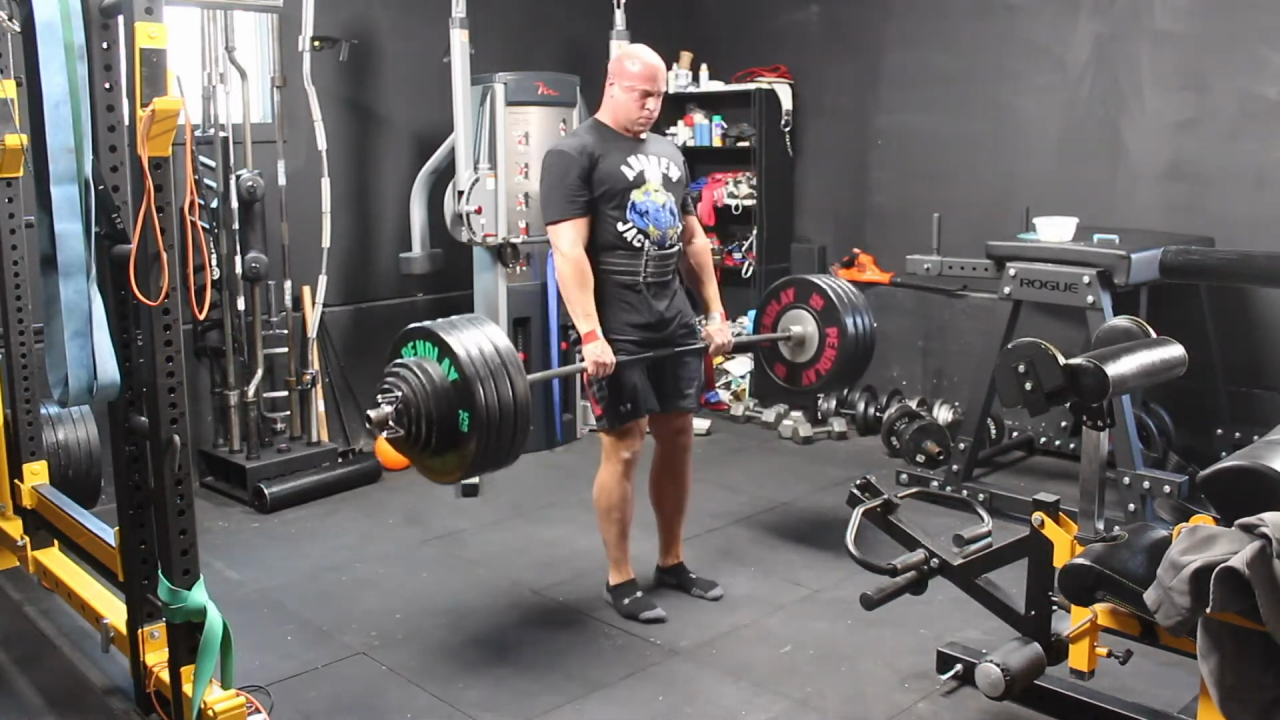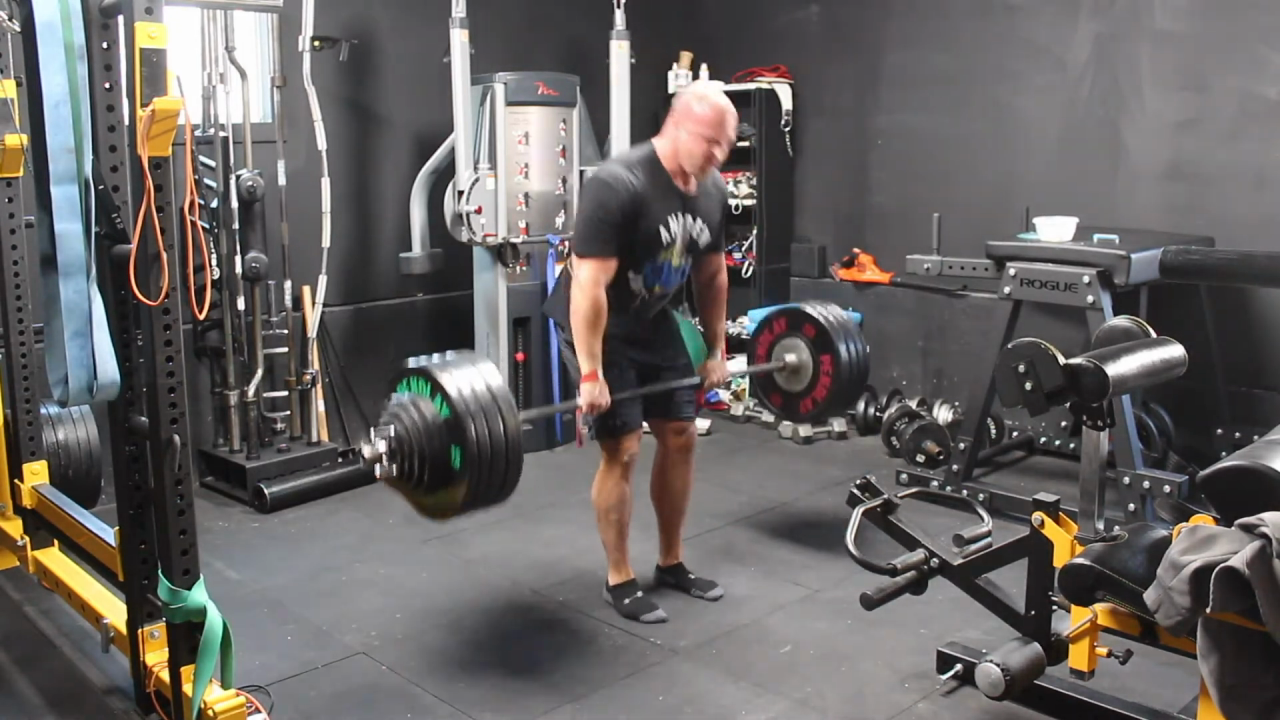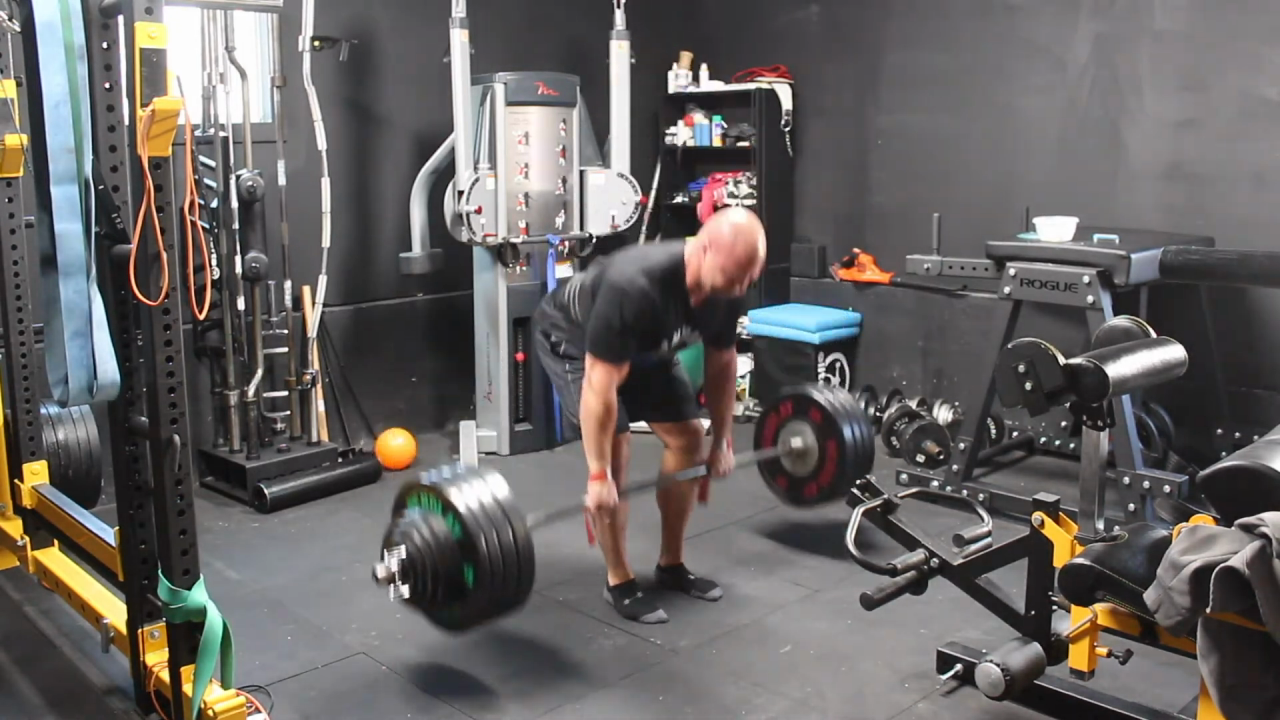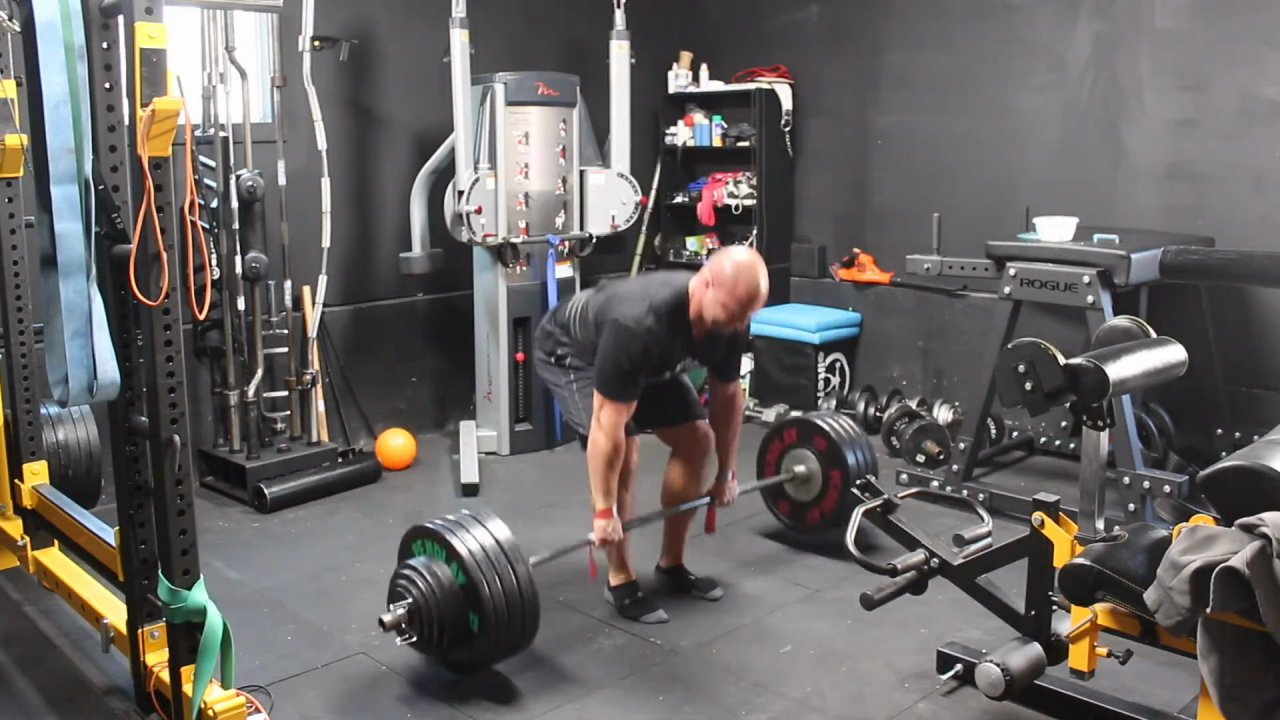
dt=0.3s
person 1, frame 1
left shoulder: (667, 151)
right shoulder: (574, 154)
left elbow: (692, 237)
right elbow: (569, 250)
left wrist: (714, 314)
right wrist: (590, 335)
left hip: (675, 318)
right hip: (616, 326)
left knee: (677, 442)
right knee: (624, 448)
left ankle: (672, 564)
right ankle: (620, 581)
person 1, frame 2
left shoulder: (711, 191)
right shoulder: (615, 186)
left elbow: (711, 275)
right elbow: (589, 287)
left wrist: (716, 350)
right wrist: (590, 375)
left hip: (656, 324)
right hip: (603, 330)
left knee: (680, 439)
right knee: (621, 452)
left ankle: (672, 564)
right ankle: (619, 580)
person 1, frame 3
left shoulder: (727, 291)
right shoulder: (633, 288)
left elbow: (721, 365)
right elbow: (602, 385)
left wrist: (721, 441)
right wrist: (598, 475)
left hip: (644, 347)
right hip: (572, 337)
left knee: (688, 437)
right knee: (613, 448)
left ankle: (671, 564)
right ankle: (619, 582)
person 1, frame 4
left shoulder: (729, 322)
right shoulder: (638, 325)
left elbow: (728, 396)
right elbow: (609, 425)
left wrist: (727, 472)
right wrist: (604, 512)
right hip: (573, 352)
left knee: (695, 440)
right knee: (622, 457)
left ankle: (672, 566)
right ankle: (621, 582)
